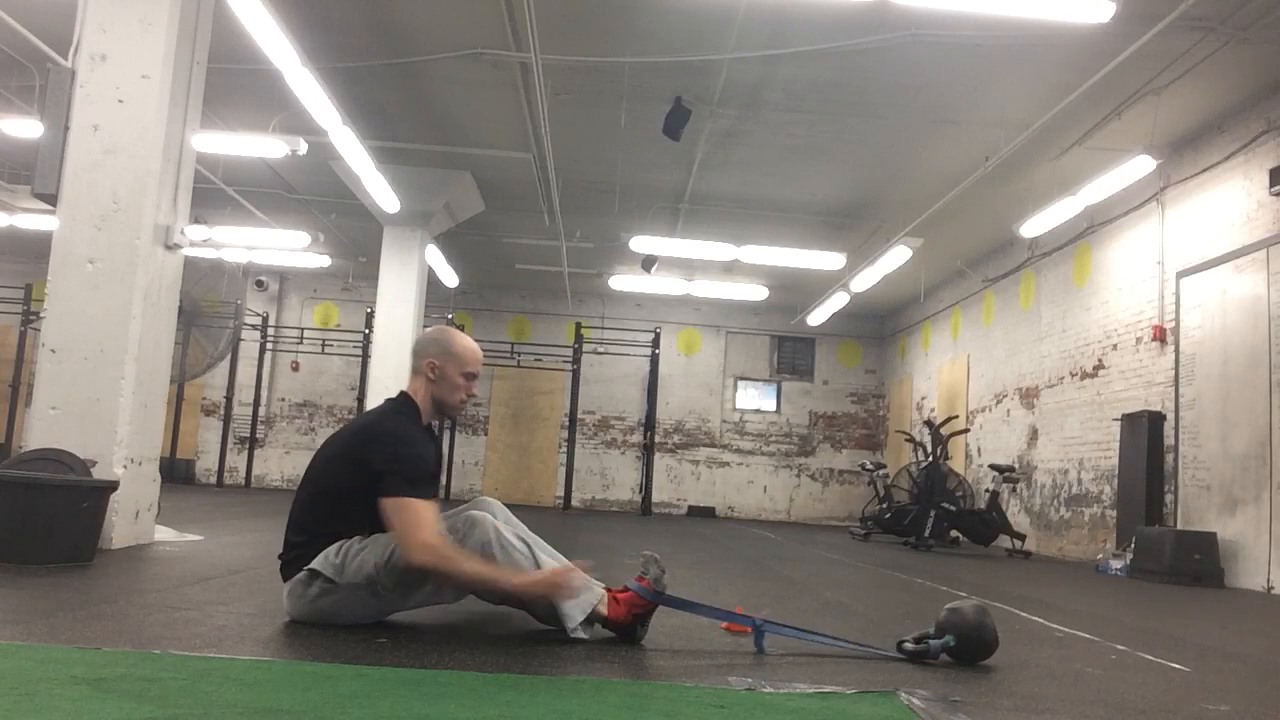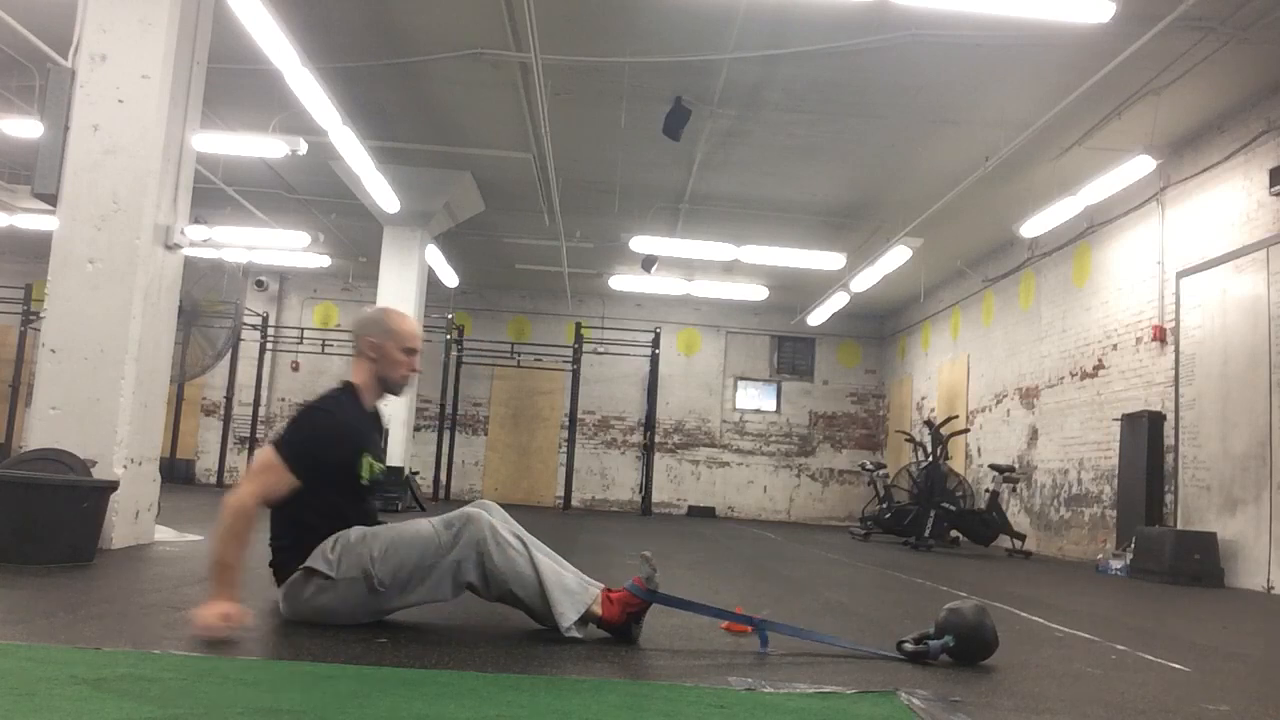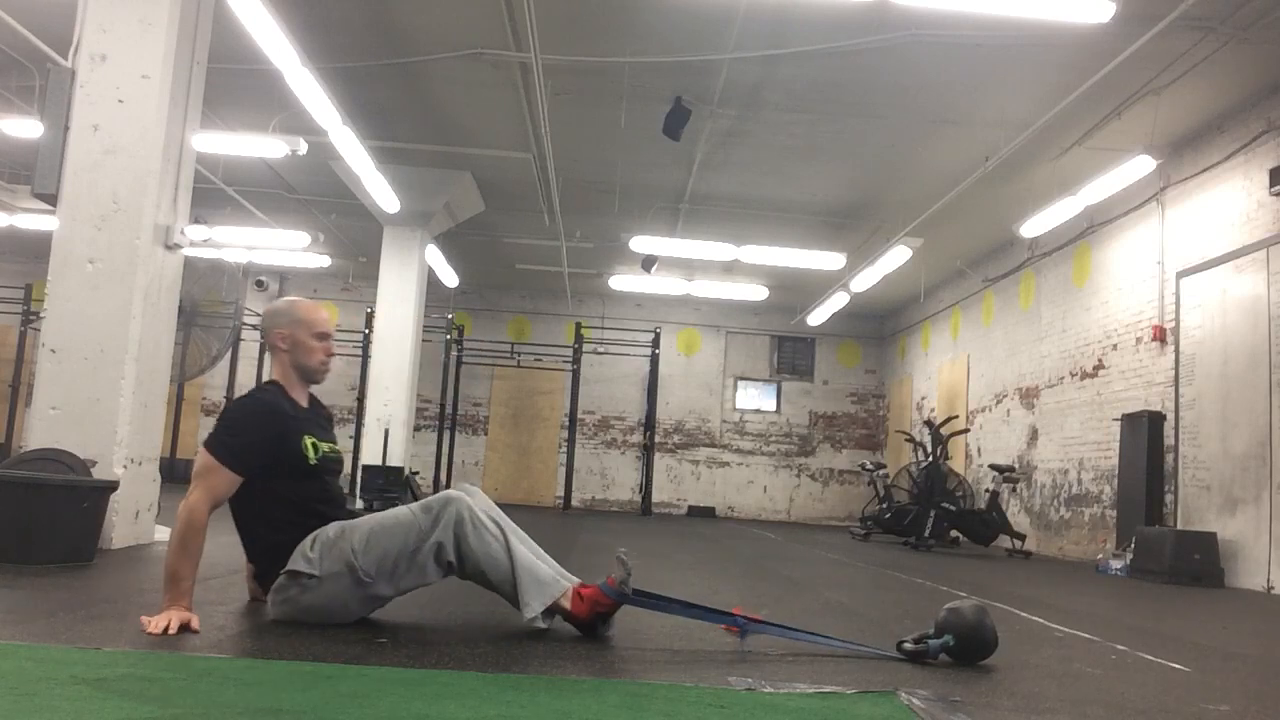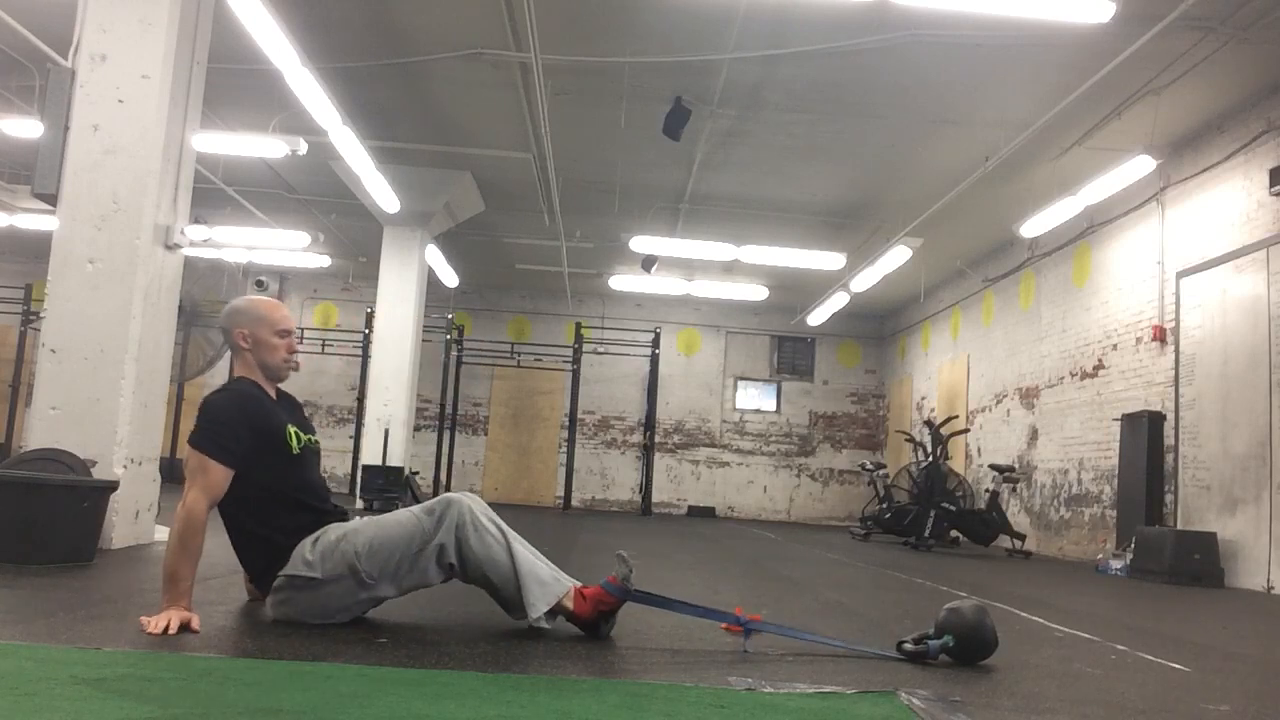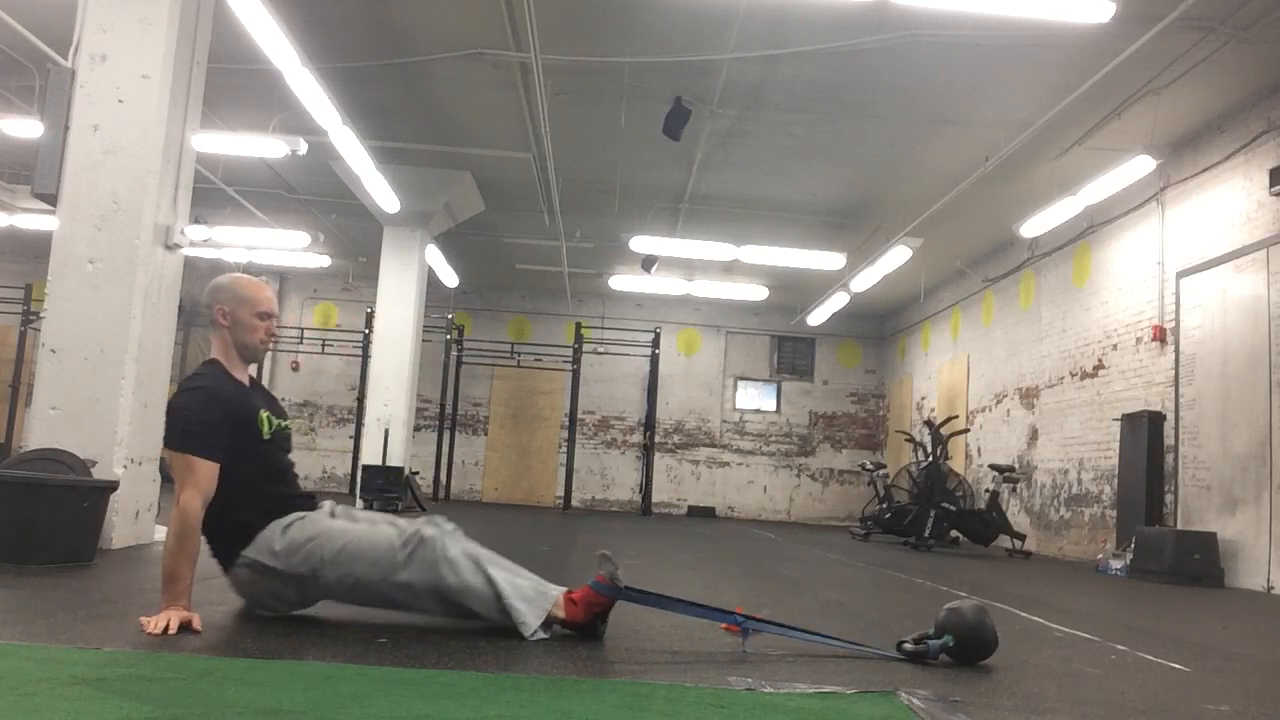
dt=0.3s
person 1, frame 1
left shoulder: (407, 426)
right shoulder: (398, 438)
right elbow: (422, 551)
right wrist: (520, 585)
left hip: (349, 570)
right hip: (319, 583)
left knee: (485, 514)
right knee: (477, 532)
left ankle: (595, 602)
right ankle: (605, 609)
person 1, frame 2
left shoulder: (367, 419)
right shoulder: (330, 420)
right elbow: (245, 499)
left wrist: (287, 577)
right wrist: (222, 596)
left hip: (340, 564)
right hip: (317, 578)
left knee: (480, 523)
right knee: (472, 528)
left ankle: (595, 601)
right ankle: (600, 609)
person 1, frame 3
left shoulder: (315, 413)
right shoulder: (257, 414)
right elbow: (197, 505)
left wrist: (260, 579)
right wrist: (177, 603)
left hip: (338, 561)
right hip: (303, 579)
left knee: (468, 500)
right knee: (454, 510)
left ankle: (569, 594)
right ankle: (572, 604)
person 1, frame 4
left shoulder: (285, 406)
right shoulder: (230, 407)
right elbow: (195, 504)
left wrist: (262, 579)
right wrist: (176, 603)
left hip: (331, 542)
right hip: (302, 571)
left knee: (461, 505)
right knee: (455, 514)
left ankle: (562, 597)
right ankle: (575, 603)
person 1, frame 5
left shoulder: (252, 392)
right shoulder: (203, 397)
right elbow: (190, 502)
right wrist: (176, 603)
left hip: (309, 520)
right hip: (270, 550)
left knee: (431, 535)
right knee: (423, 550)
left ankle: (554, 603)
right ankle: (564, 610)
